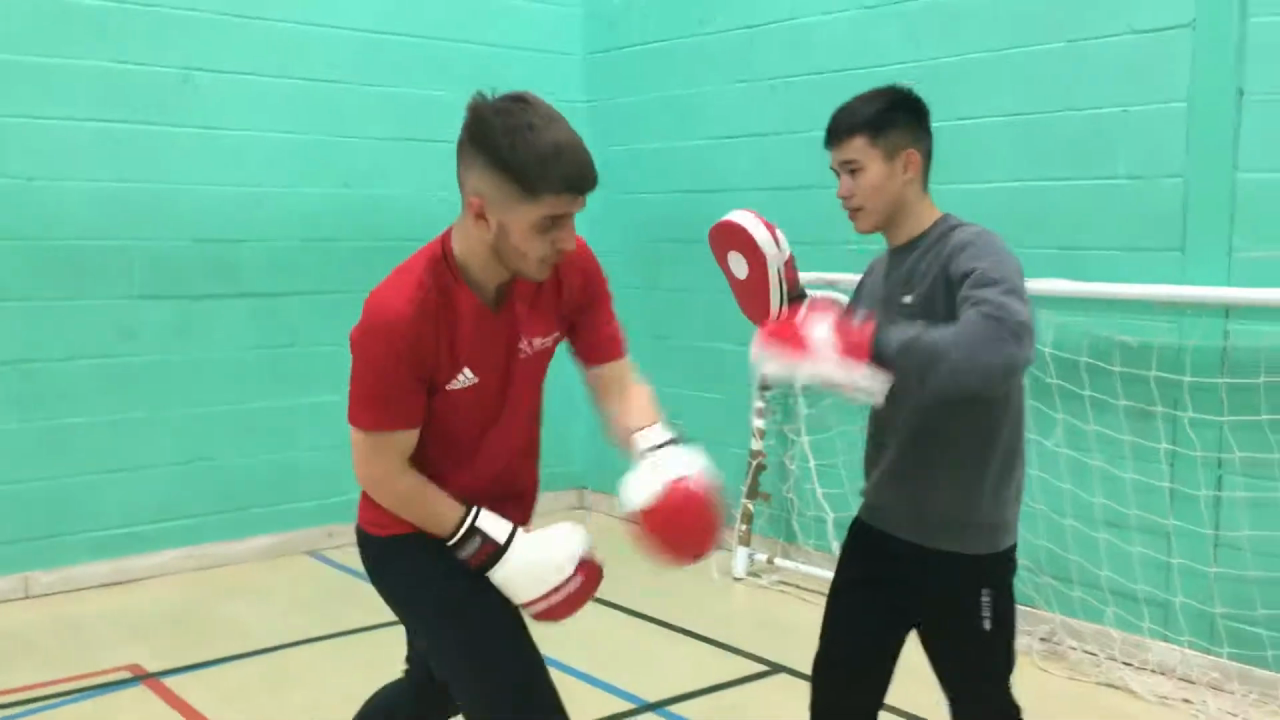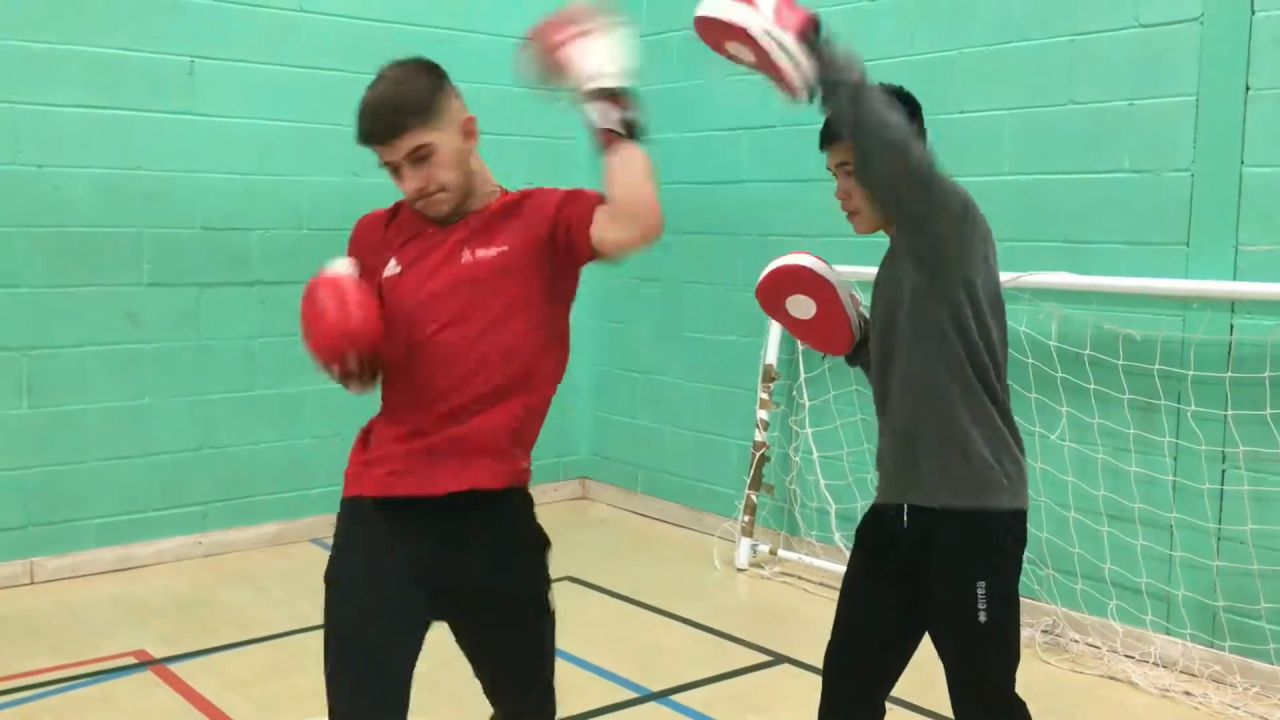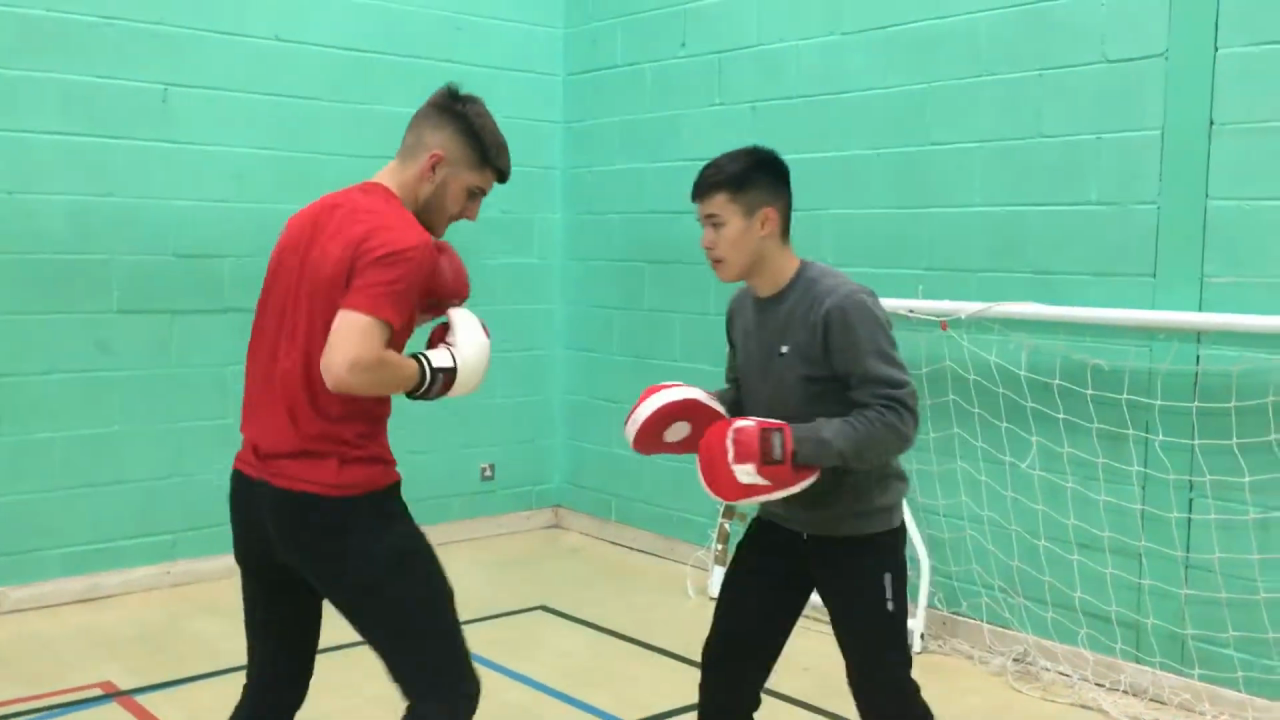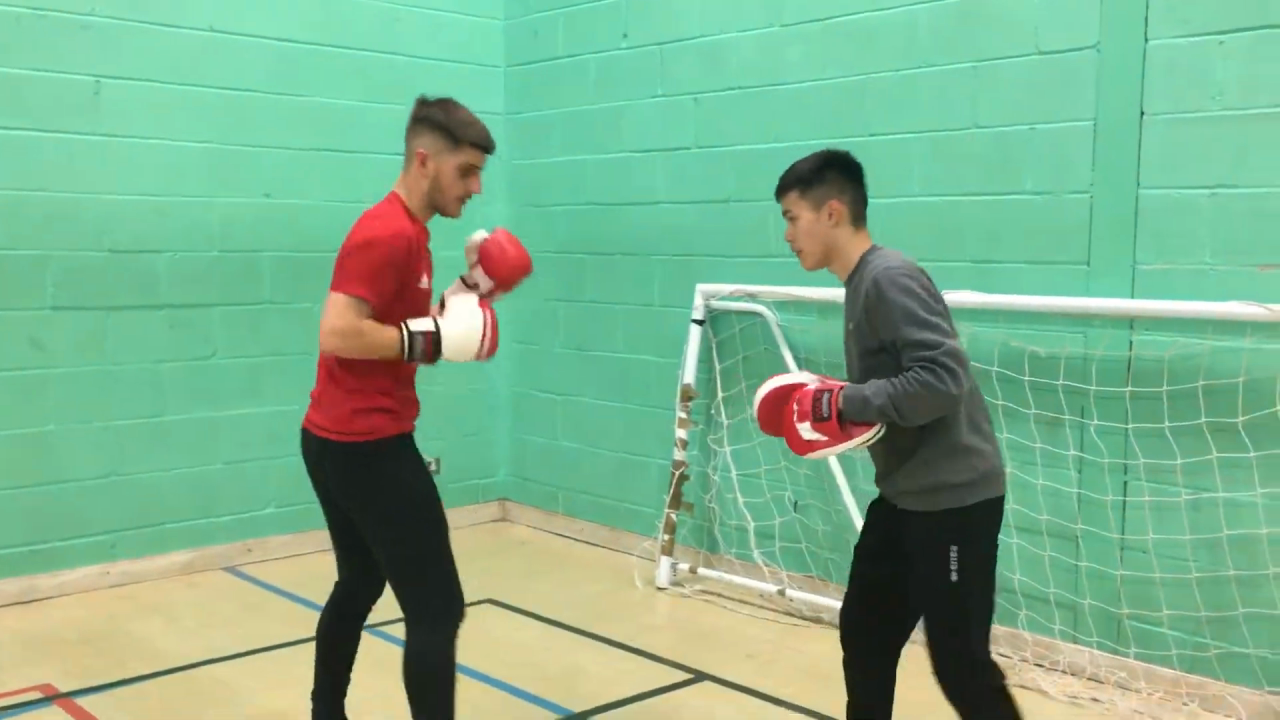
dt=1s
person 1, frame 1
left shoulder: (566, 264)
right shoulder: (399, 316)
left elbow: (614, 381)
right elbow: (381, 473)
left wrist: (660, 452)
right wrist: (494, 544)
left hip: (492, 536)
right hip: (413, 540)
person 1, frame 2
left shoulder: (549, 219)
right shoulder: (377, 238)
left elbow: (637, 225)
right elbow: (351, 358)
left wrist: (609, 103)
right wrist: (348, 353)
left hip: (491, 515)
right hip: (382, 511)
person 1, frame 3
left shoulder: (311, 219)
right shoulder: (404, 242)
right elbow: (346, 369)
right wrist: (436, 371)
left hip: (257, 490)
right hip: (340, 503)
person 1, frame 4
left shoulder: (395, 229)
right shoulder: (392, 234)
right elbow: (337, 336)
left wrist: (469, 292)
right wrist: (432, 339)
left hip: (331, 440)
right hip: (368, 445)
left knee: (358, 584)
right knee: (436, 608)
person 2, frame 1
left shoulder: (974, 253)
right shoulder: (882, 272)
left elbow: (1000, 345)
right elbow: (845, 361)
left wrist: (874, 346)
right wrist: (790, 312)
left hip: (966, 540)
right hip: (883, 526)
person 2, frame 2
left shoulder: (950, 224)
right shoulder: (908, 254)
left elbow: (900, 160)
right wrist: (857, 341)
left hip: (974, 514)
right hip: (900, 510)
person 2, frame 3
left shoulder: (843, 305)
right shoulder: (741, 309)
left elbow: (896, 418)
left wrist: (804, 443)
left hip: (860, 534)
right hip: (779, 527)
right knee: (725, 669)
person 2, frame 4
left shoulder: (891, 280)
right shoulder: (861, 285)
left elbow: (943, 381)
left wrist: (845, 403)
right wrist: (823, 405)
left hip: (955, 499)
right hip: (903, 497)
left knee: (959, 659)
right knee: (864, 632)
